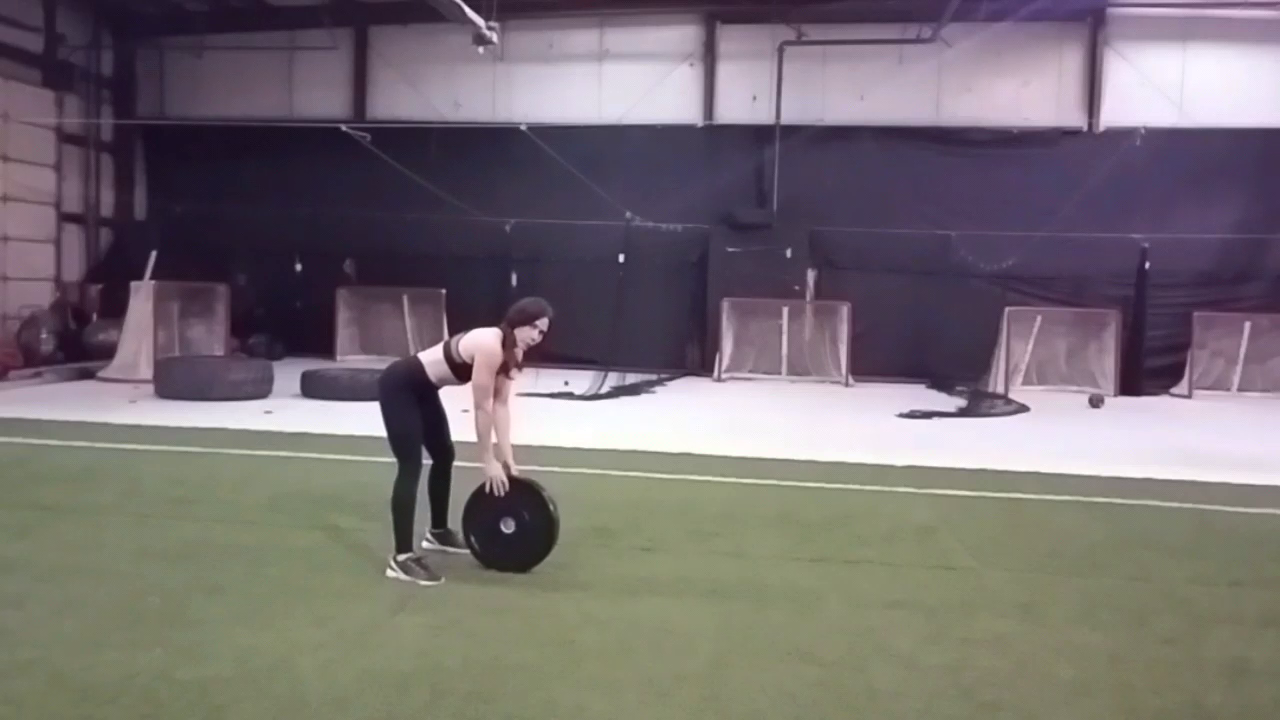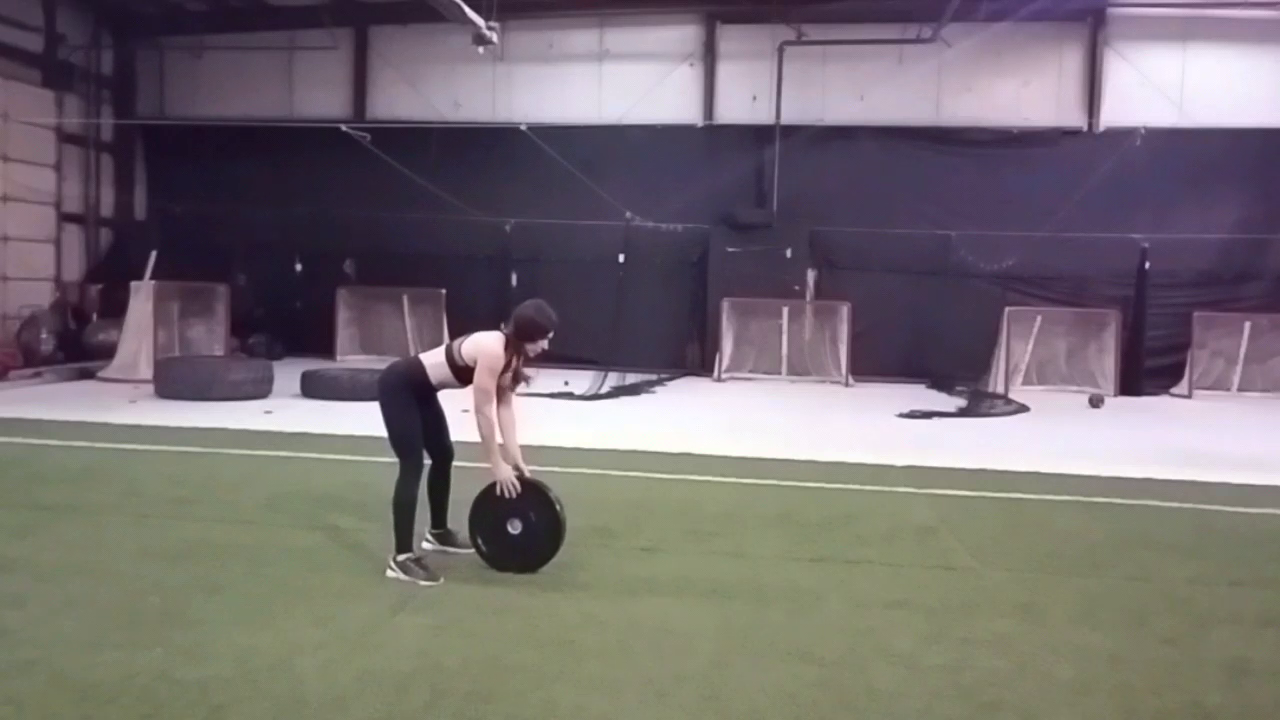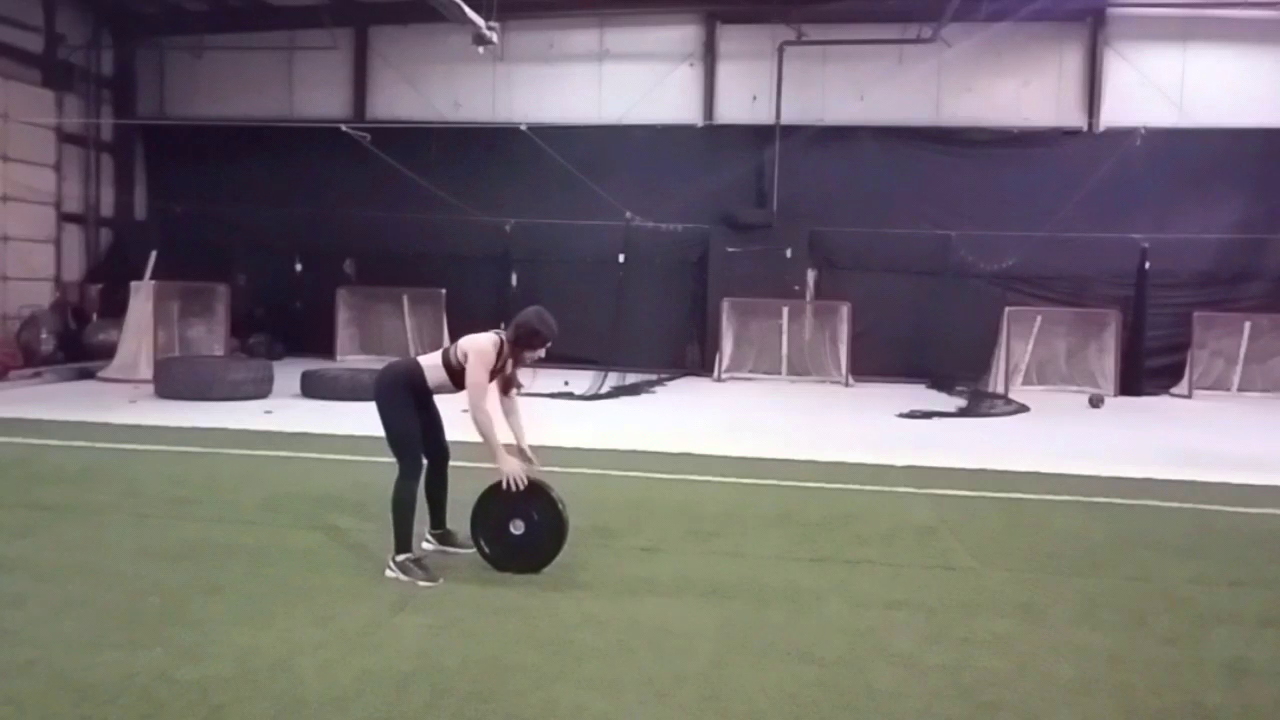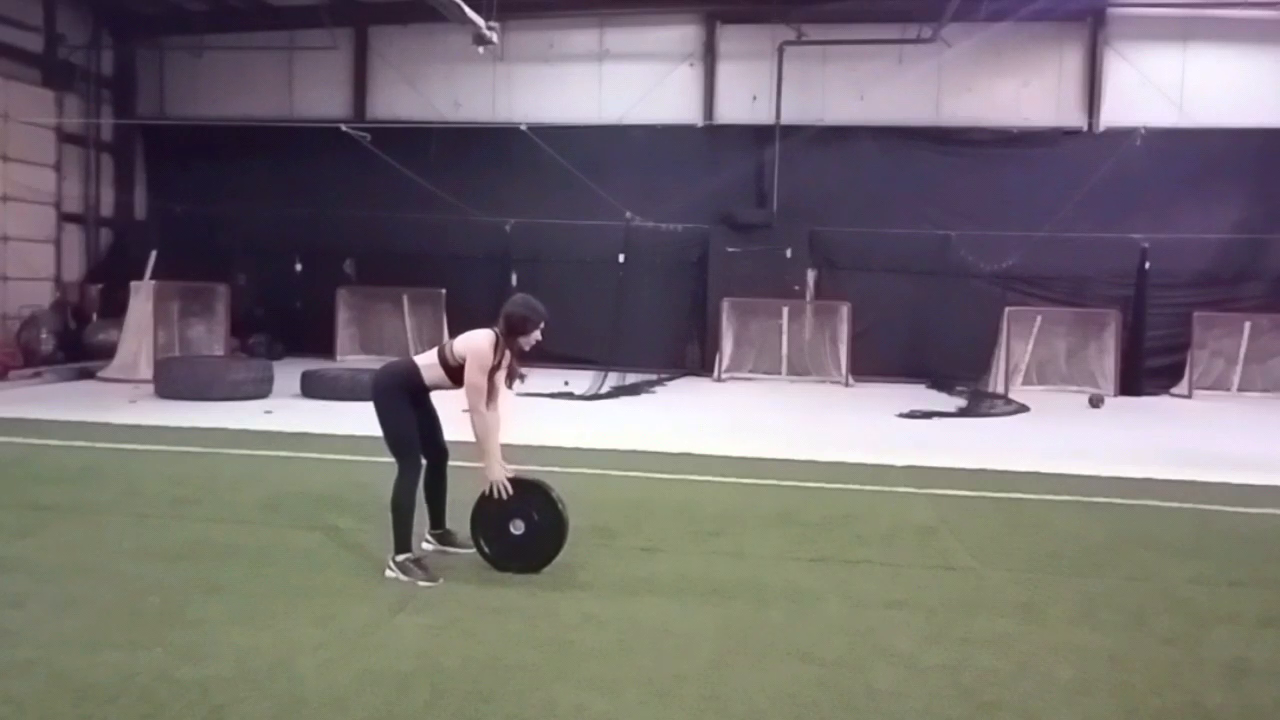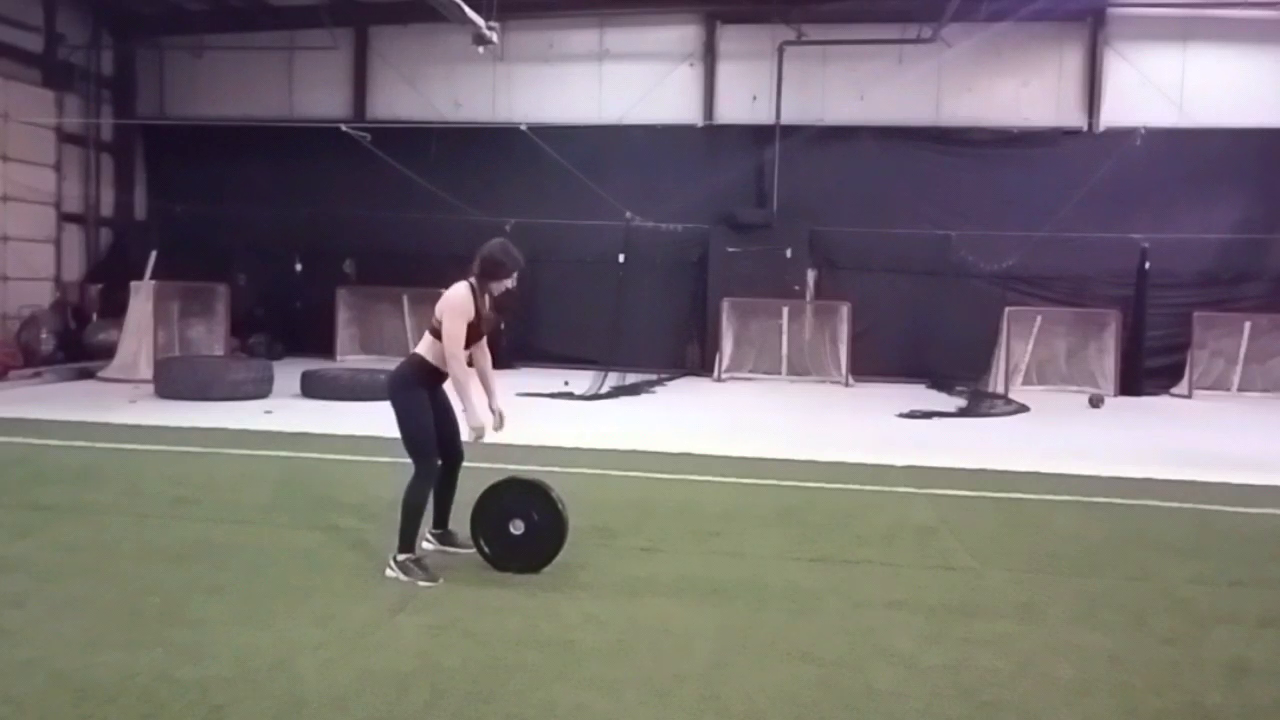
dt=0.7s
person 1, frame 1
left shoulder: (512, 351)
right shoulder: (489, 347)
left elbow: (500, 405)
right elbow: (482, 409)
left wrist: (507, 456)
right wrist: (488, 461)
left hip: (423, 390)
right hip: (399, 387)
left knee: (444, 457)
right knee: (410, 467)
left ankle: (438, 532)
right ankle: (402, 558)
person 1, frame 2
left shoulder: (512, 353)
right shoulder: (492, 351)
left elbow: (504, 407)
right elbow: (483, 412)
left wrist: (515, 456)
right wrist: (497, 465)
left hip: (422, 390)
right hip: (399, 386)
left knee: (443, 457)
right knee: (413, 466)
left ankle: (438, 533)
right ankle: (401, 557)
person 1, frame 3
left shoulder: (508, 351)
right shoulder: (485, 348)
left elbow: (507, 397)
right elbow: (478, 409)
left wrist: (521, 444)
right wrist: (502, 458)
left hip: (417, 391)
right hip: (395, 387)
left knee: (439, 457)
right knee: (411, 467)
left ankle: (437, 532)
right ankle: (401, 558)
person 1, frame 4
left shoulder: (502, 350)
right shoulder: (482, 348)
left elbow: (492, 407)
right elbow: (477, 411)
left wrist: (496, 456)
right wrist: (489, 464)
left hip: (414, 390)
right hip: (392, 387)
left knee: (438, 457)
right knee: (411, 466)
left ankle: (437, 533)
right ankle: (400, 558)
person 1, frame 5
left shoulder: (482, 298)
right shoulder: (460, 296)
left elbow: (480, 350)
right elbow: (454, 358)
left wrist: (493, 399)
right wrist: (471, 410)
left hip: (430, 385)
right hip: (410, 384)
left knee: (453, 457)
right knee: (427, 467)
left ankle: (438, 532)
right ankle: (402, 558)
